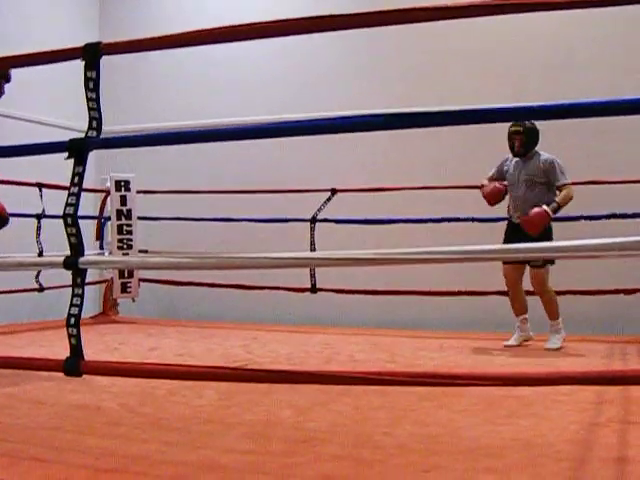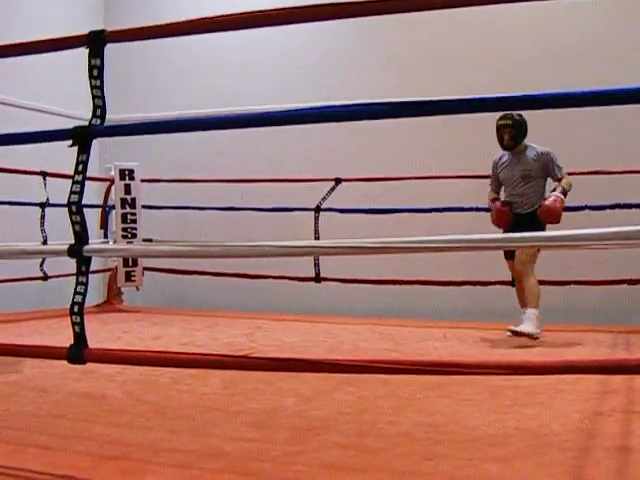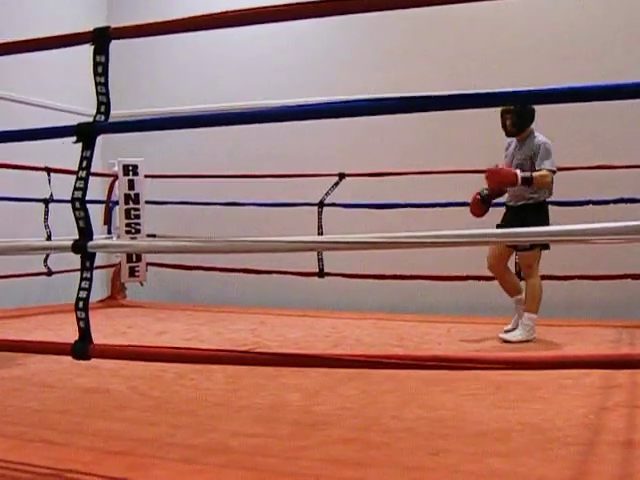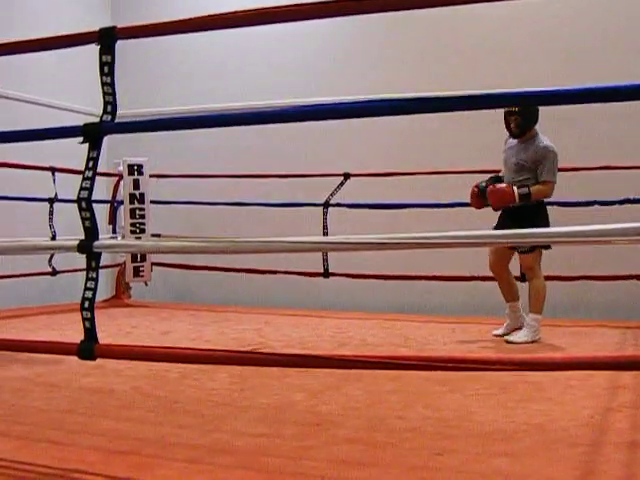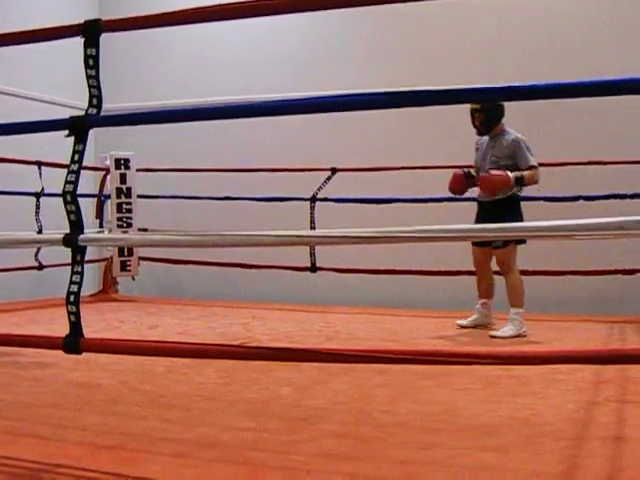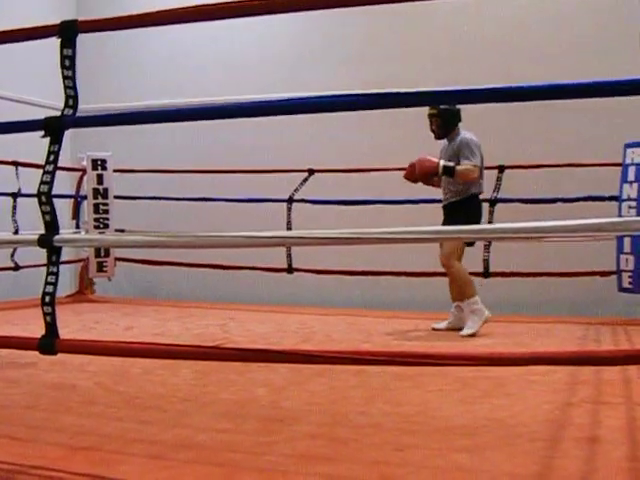
dt=0.4s
person 1, frame 1
left shoulder: (548, 162)
right shoulder: (508, 163)
left elbow: (568, 192)
right elbow: (488, 181)
left wrist: (550, 210)
right wrist: (489, 188)
left hip: (537, 228)
right hip: (514, 228)
left knee: (539, 283)
right knee: (511, 282)
left ankle: (557, 330)
right ankle: (523, 330)
person 1, frame 2
left shoulder: (542, 155)
right shoulder: (499, 161)
left elbow: (564, 179)
right elbow: (493, 191)
left wrist: (558, 194)
right wrist: (495, 205)
left hip: (534, 218)
right hip: (510, 220)
left knee: (524, 265)
right knee: (517, 274)
left ankle: (531, 322)
right ankle: (527, 319)
person 1, frame 3
left shoulder: (541, 144)
right shoulder: (510, 145)
left elbow: (547, 179)
left wrist: (518, 178)
right wrist: (489, 193)
left hip: (533, 212)
right hip: (512, 211)
left knee: (529, 269)
right knee: (494, 263)
left ankle: (527, 327)
right ankle: (522, 308)
person 1, frame 4
left shoulder: (545, 149)
right shoulder: (510, 141)
left elbow: (547, 189)
left wrist: (517, 195)
right wrist: (492, 181)
left hip: (530, 214)
right hip: (508, 212)
left knee: (531, 269)
right knee: (497, 265)
left ankle: (533, 327)
right ankle: (515, 318)
person 1, frame 5
left shoulder: (515, 141)
right shoulder: (481, 142)
left elbow: (534, 175)
left wrist: (510, 178)
right wrist: (467, 178)
left hip: (505, 208)
right hip: (484, 207)
left knee: (506, 264)
right knee: (480, 263)
left ankle: (517, 322)
right ankle: (484, 314)
person 1, frame 6
left shoulder: (466, 141)
right shoulder: (446, 145)
left elbow: (471, 173)
left wrist: (441, 167)
right wrist: (424, 176)
left hip: (466, 207)
right hip: (452, 208)
left knee: (449, 258)
right knee: (450, 262)
left ankle: (476, 310)
right ankle: (458, 316)
